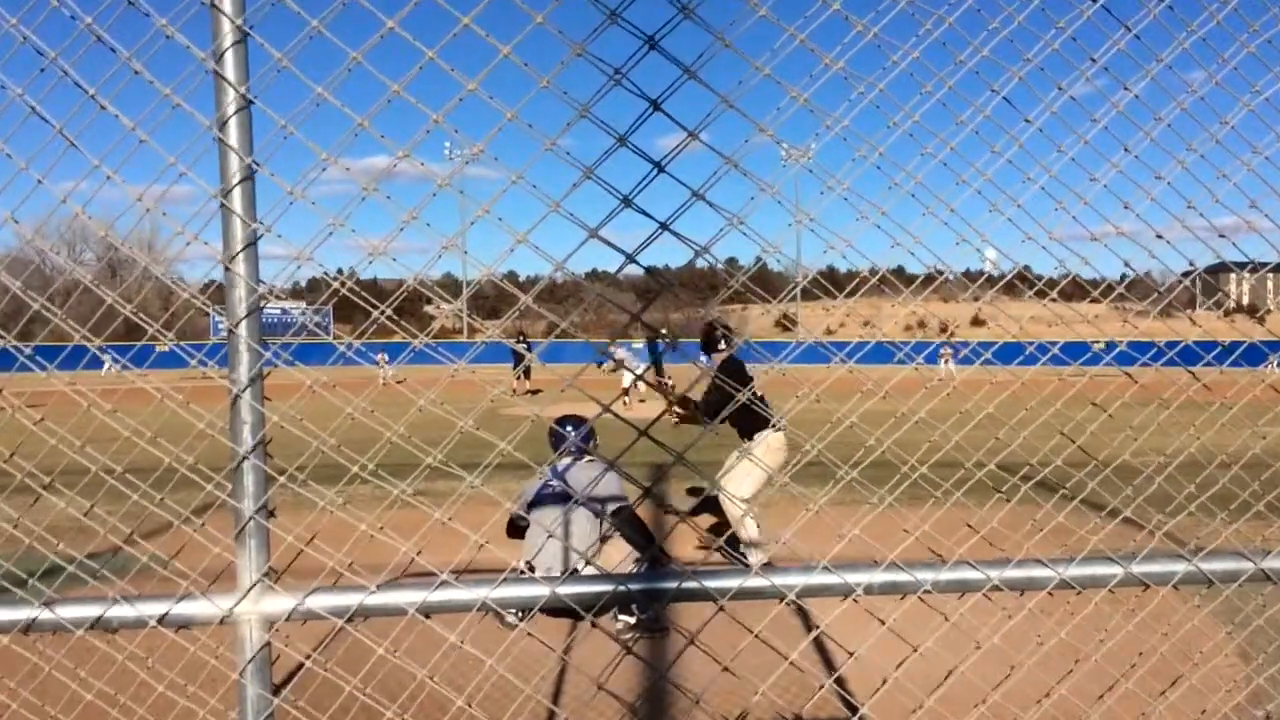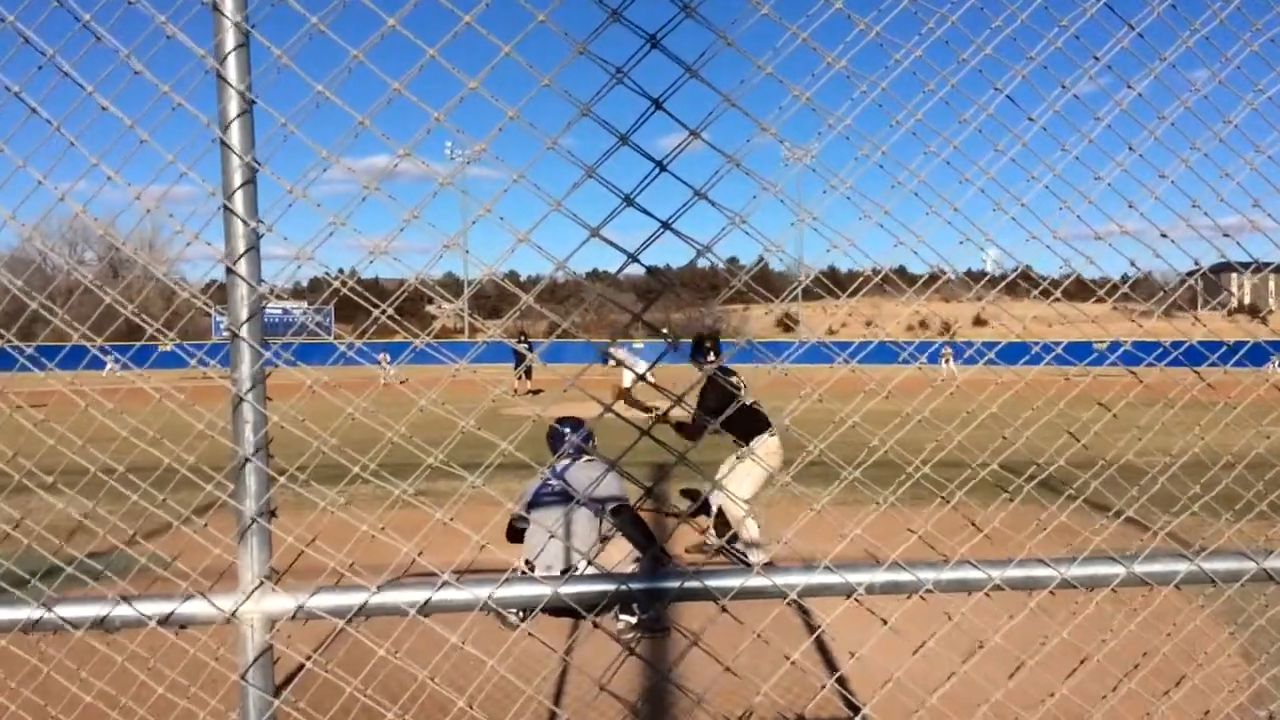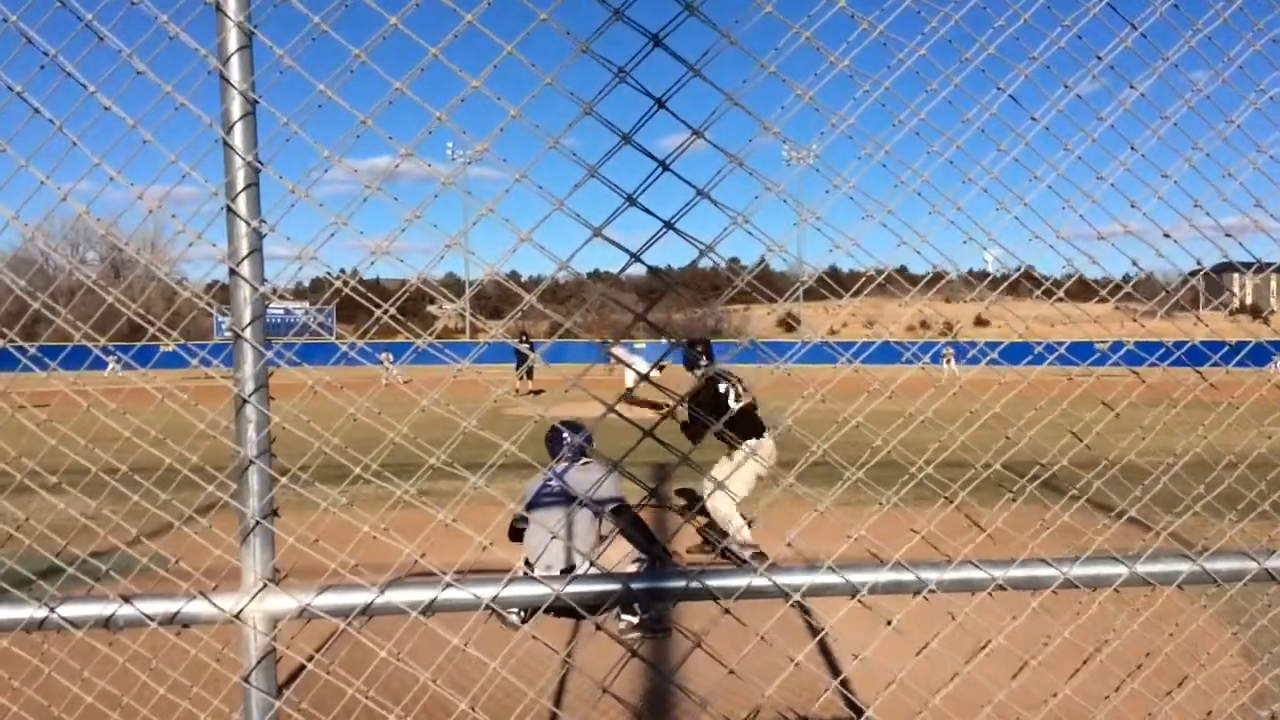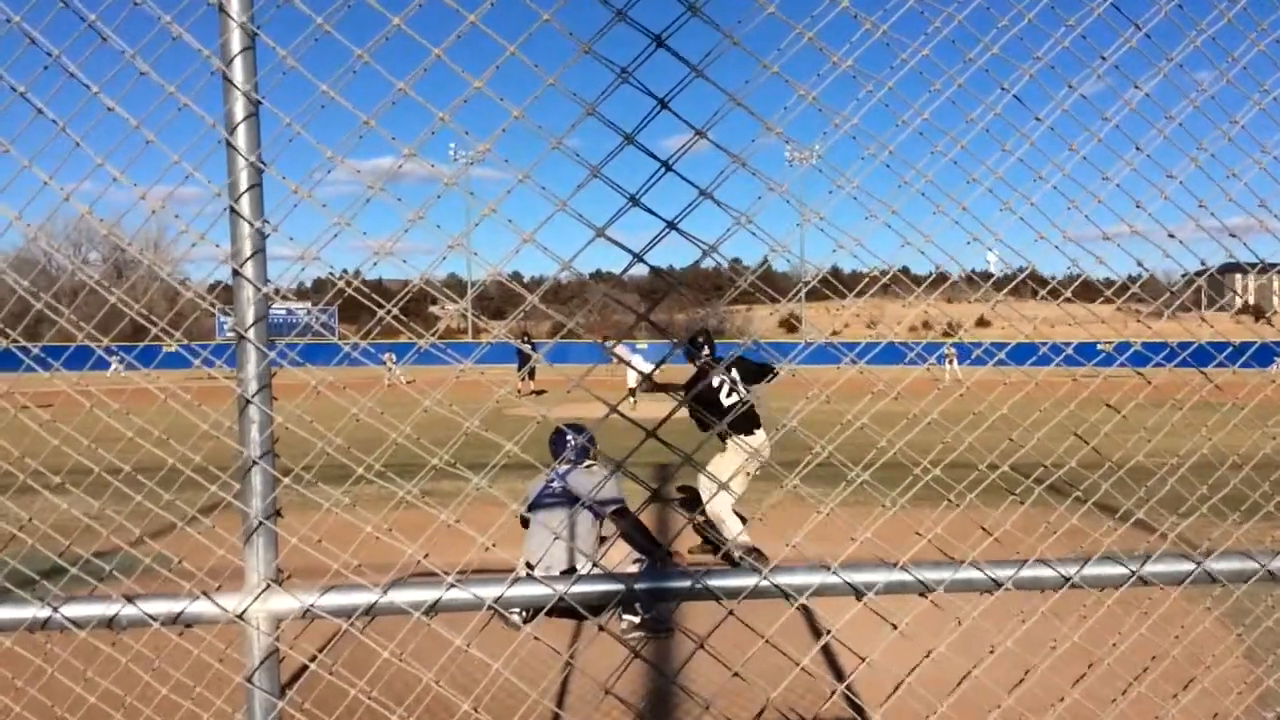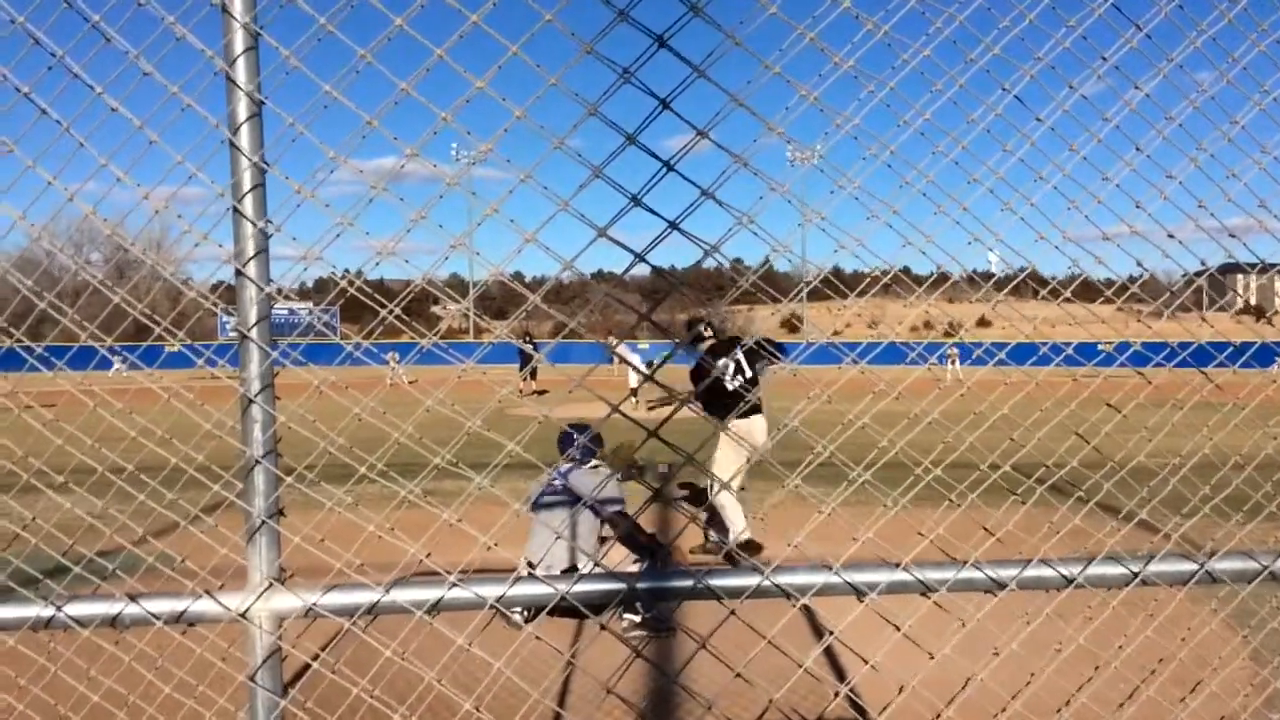
dt=0.1s
person 1, frame 1
left shoulder: (727, 370)
right shoulder: (732, 367)
left elbow: (706, 414)
right elbow: (717, 410)
left wrist: (680, 404)
right wrist: (686, 411)
left hip: (767, 443)
right hip: (757, 441)
left knee: (731, 494)
right knee: (724, 484)
left ankle: (758, 558)
right ankle: (740, 537)
person 1, frame 2
left shoulder: (713, 386)
right shoulder: (727, 375)
left elbow: (694, 433)
left wrist: (672, 422)
left hip: (762, 448)
right hip: (751, 445)
left knee: (730, 499)
right knee: (718, 486)
left ankle: (758, 558)
right ankle: (715, 540)
person 1, frame 3
left shoulder: (700, 393)
right shoulder: (727, 378)
left elbow: (696, 435)
right elbow: (751, 403)
left wrist: (683, 423)
left hip: (752, 449)
right hip: (747, 447)
left knee: (718, 501)
right knee: (713, 486)
left ankle: (754, 555)
person 1, frame 4
left shoulder: (694, 385)
right shoulder: (734, 364)
left elbow: (705, 425)
right elbow: (770, 372)
left hip: (743, 445)
right hip: (755, 437)
left knee: (715, 500)
right knee: (709, 485)
left ankle: (748, 552)
person 1, frame 5
left shoulder: (700, 370)
right shoulder: (739, 344)
left elbow: (712, 408)
right elbow: (779, 352)
right wrist: (757, 366)
left hip: (737, 429)
right hip: (756, 425)
left knee: (722, 489)
right knee: (722, 483)
left ankle: (744, 542)
right ankle: (717, 540)
person 2, frame 1
left shoulder: (541, 479)
right shoulder: (601, 472)
left elbow: (514, 529)
right elbow: (627, 522)
right wrist: (665, 560)
right knee: (640, 542)
left ankle: (516, 607)
right ankle: (632, 617)
person 2, frame 2
left shoulder: (539, 480)
right shoulder: (598, 471)
left elbow: (513, 533)
right elbow: (624, 518)
right wrist: (664, 557)
right knee: (641, 543)
left ankle: (518, 607)
right ankle: (633, 616)
person 2, frame 3
left shoulder: (538, 481)
right shoulder: (597, 473)
left elbow: (515, 532)
right elbow: (625, 519)
right wrist: (666, 555)
right knee: (643, 543)
left ankle: (519, 607)
right ankle: (635, 616)
person 2, frame 4
left shoulder: (539, 483)
right shoulder: (596, 475)
right elbow: (624, 522)
right wrist: (666, 554)
right knee: (646, 547)
right ankle: (637, 616)
person 2, frame 5
left shoulder: (547, 480)
right shoulder: (600, 475)
right elbow: (622, 526)
right wrist: (665, 554)
right knee: (646, 546)
left ankle: (522, 605)
right ankle: (639, 615)
